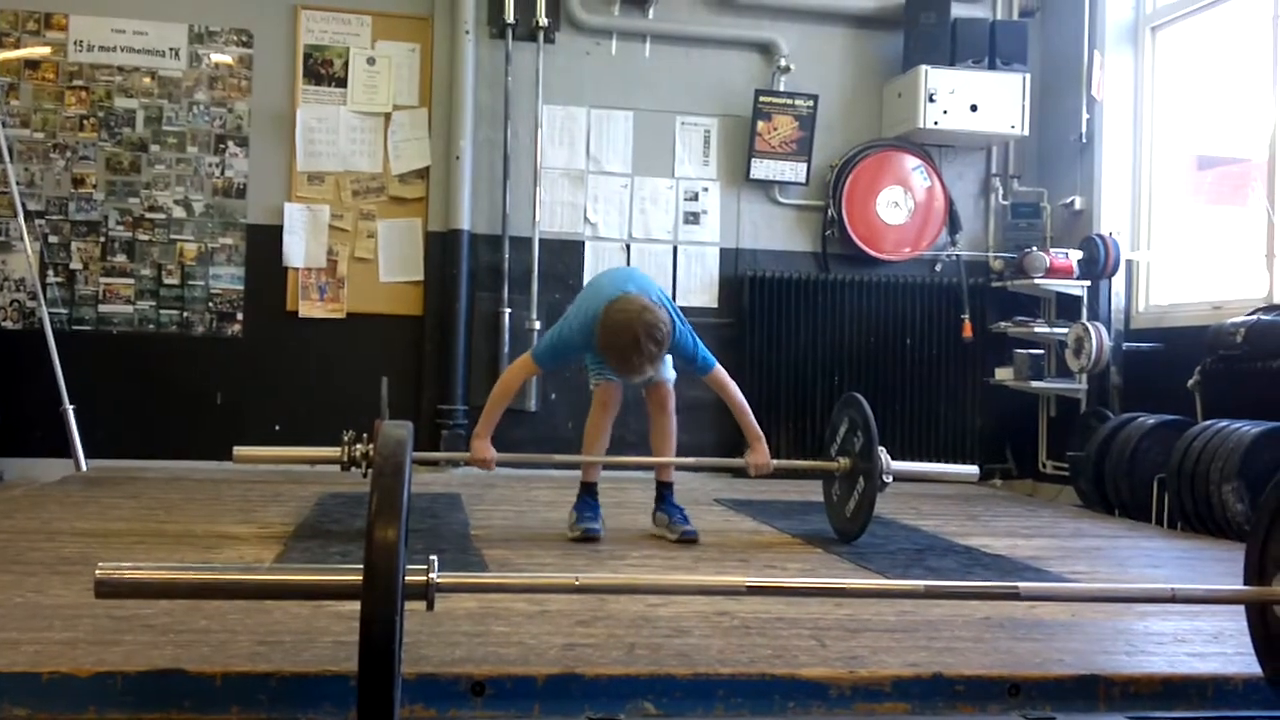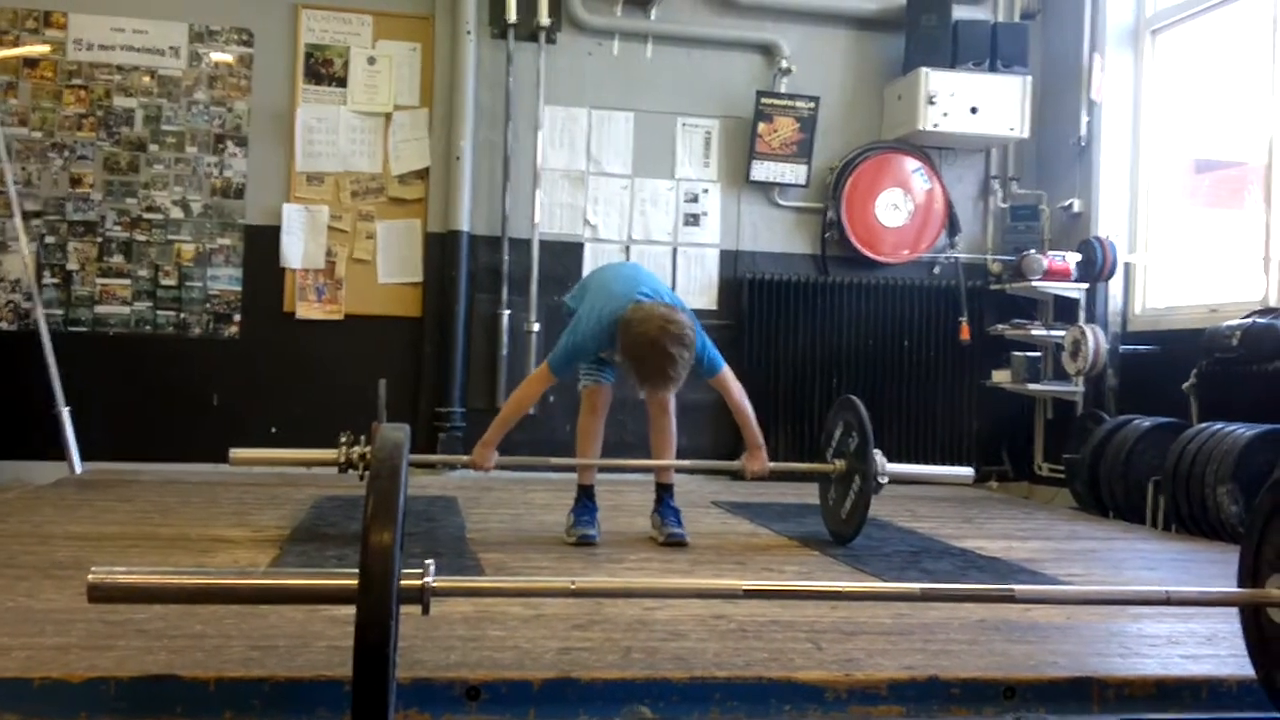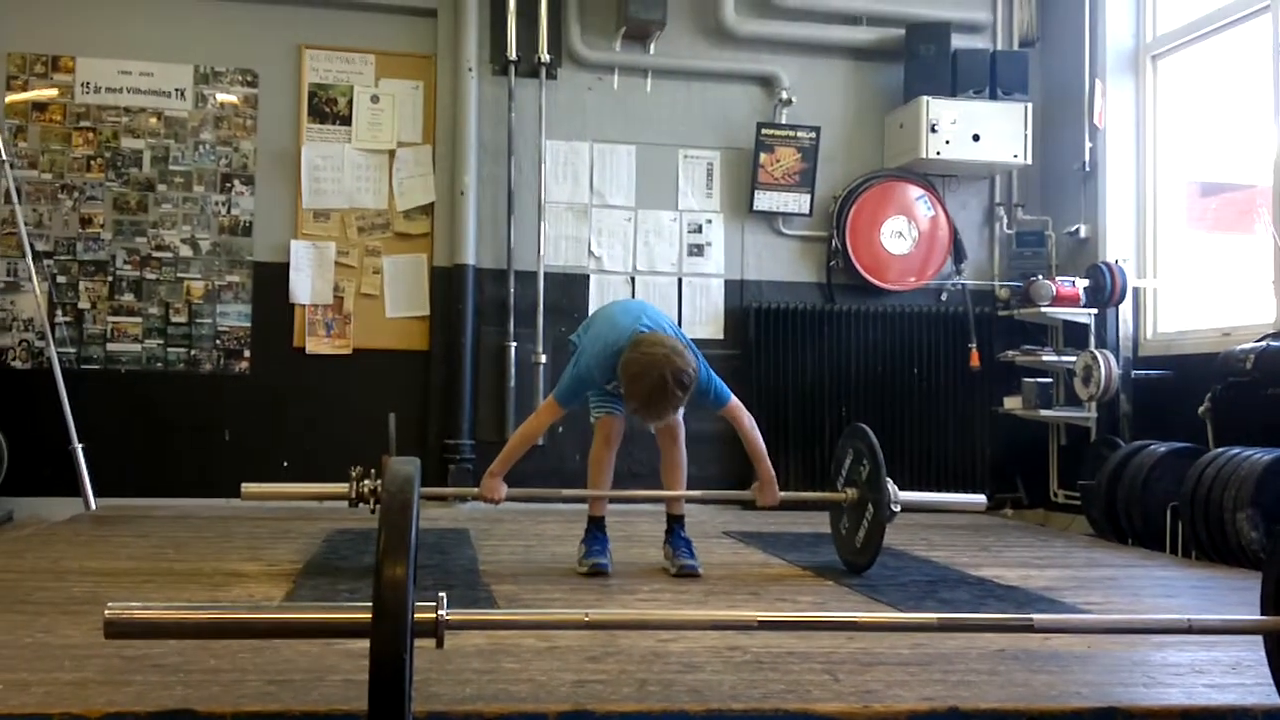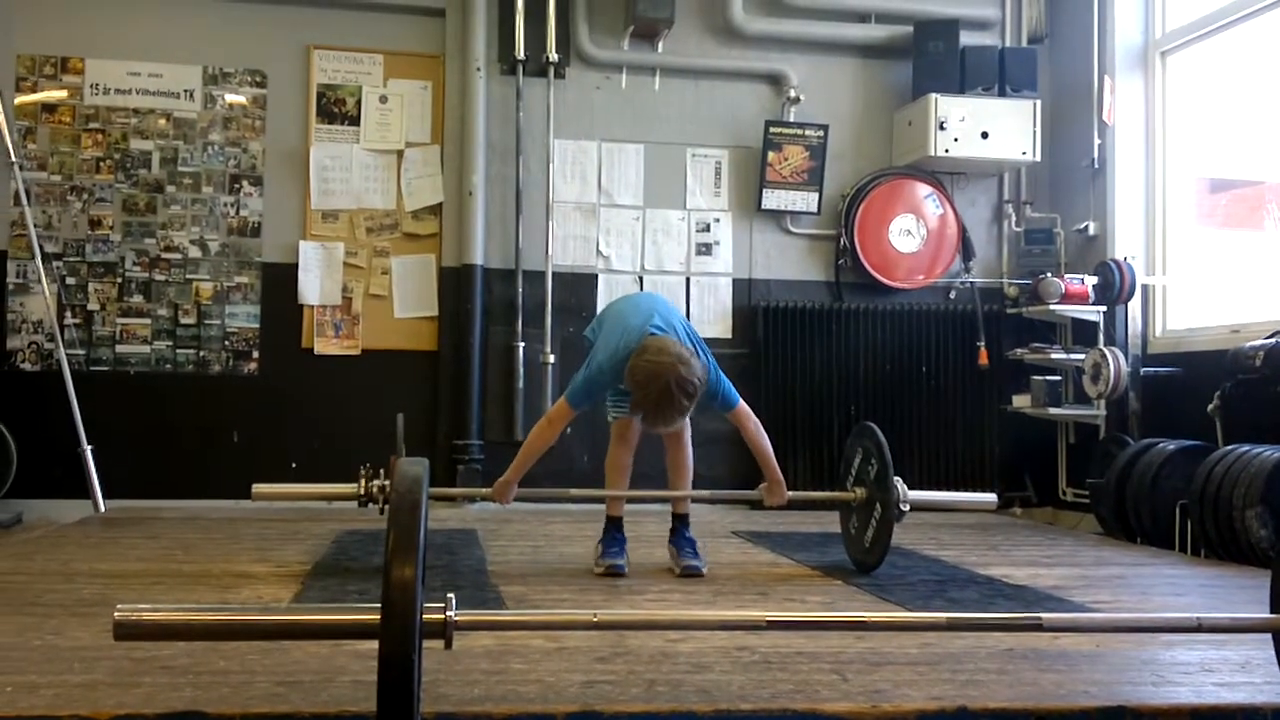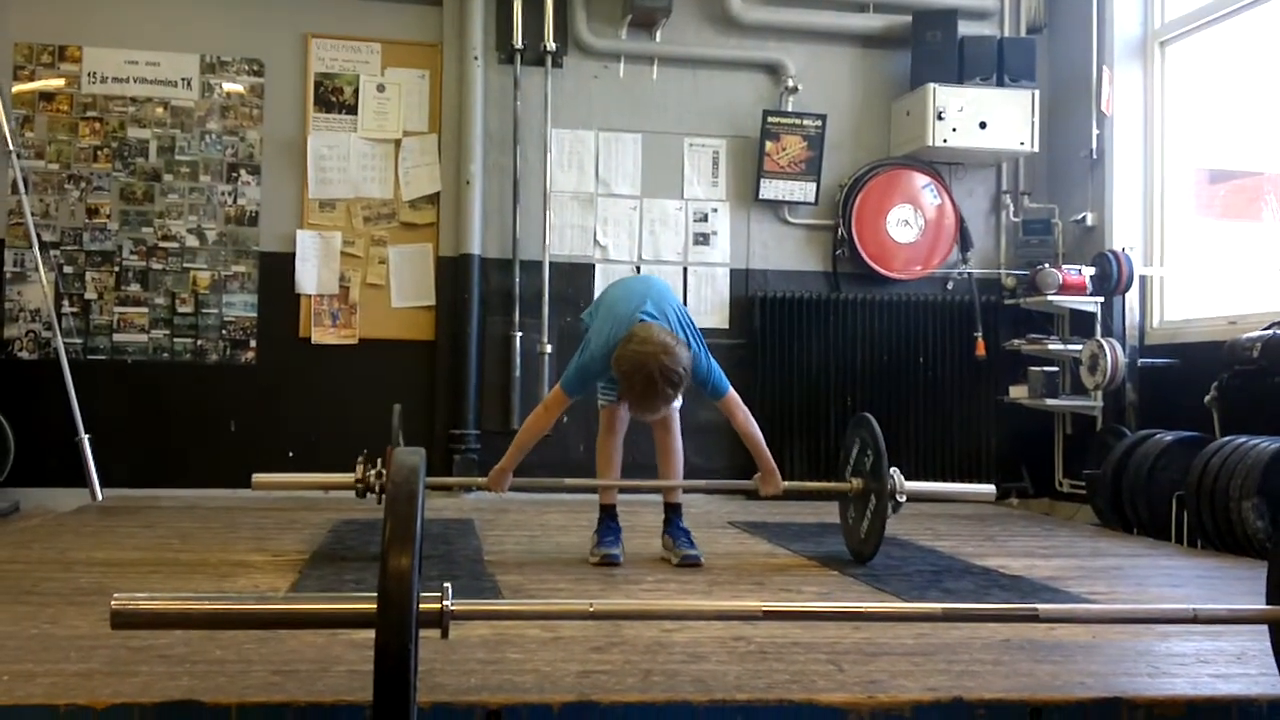
dt=0.5s
person 1, frame 1
left shoulder: (670, 328)
right shoulder: (580, 327)
left elbow: (723, 381)
right elbow: (517, 372)
left wrist: (757, 443)
right wrist: (481, 437)
left hip: (649, 331)
right hip: (598, 326)
left knee: (662, 396)
right knee: (608, 395)
left ankle: (664, 501)
right ankle: (587, 499)
person 1, frame 2
left shoulder: (683, 331)
right shoulder: (592, 329)
left elbow: (731, 388)
right elbow: (535, 384)
left wrist: (756, 449)
right wrist: (488, 445)
right hip: (595, 313)
left knee: (663, 399)
right knee: (596, 397)
left ankle: (665, 504)
right ankle: (584, 503)
person 1, frame 3
left shoulder: (686, 364)
right shoulder: (596, 360)
left elbow: (741, 417)
right elbow: (542, 417)
left wrist: (767, 480)
right wrist: (495, 475)
right hip: (604, 349)
left knee: (673, 429)
right knee: (609, 430)
left ankle: (676, 535)
right ankle: (595, 534)
person 1, frame 4
left shoulder: (699, 365)
right shoulder: (608, 363)
left elbow: (748, 422)
right elbow: (553, 421)
left wrist: (775, 482)
right wrist: (510, 480)
right hip: (614, 330)
left knee: (678, 431)
right knee: (625, 430)
left ankle: (680, 534)
right ankle: (613, 535)
person 1, frame 5
left shoulder: (690, 352)
right shoulder: (600, 351)
left elbow: (737, 411)
right elbow: (549, 409)
left wrist: (769, 470)
right wrist: (505, 468)
left hip: (663, 315)
right hip: (611, 319)
left knee: (667, 419)
right knee: (613, 419)
left ankle: (674, 524)
right ankle: (607, 524)
